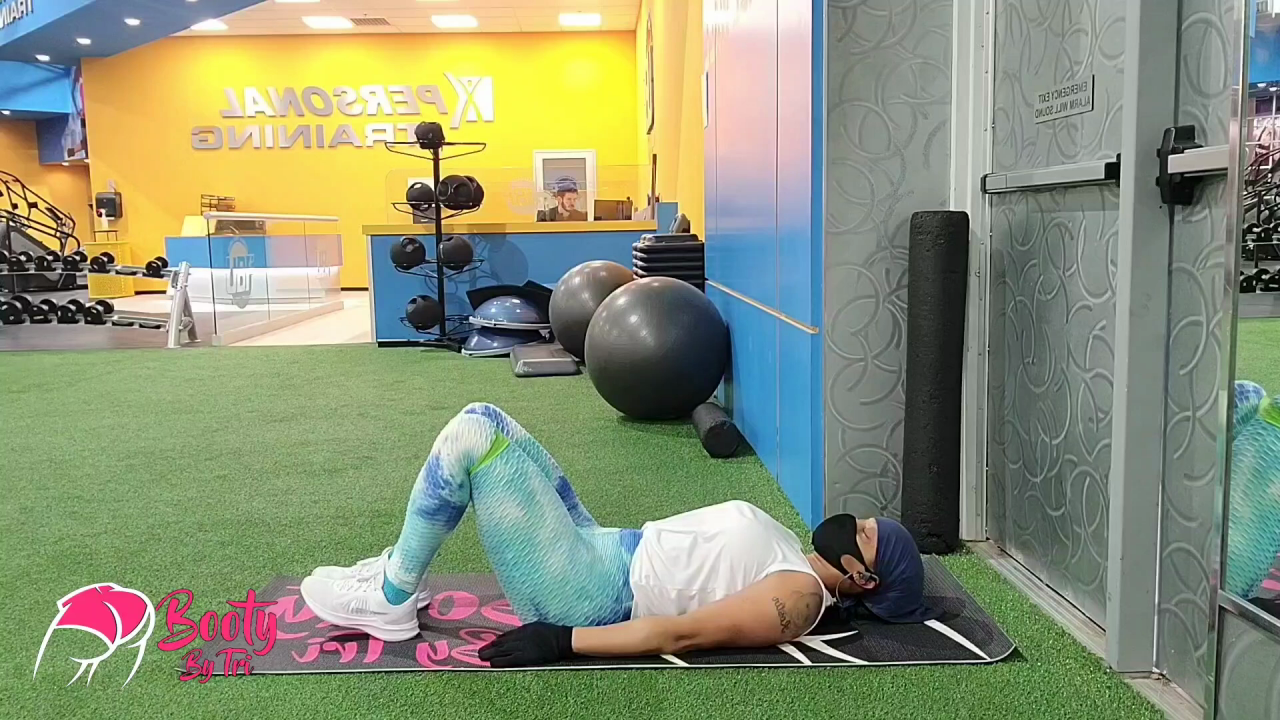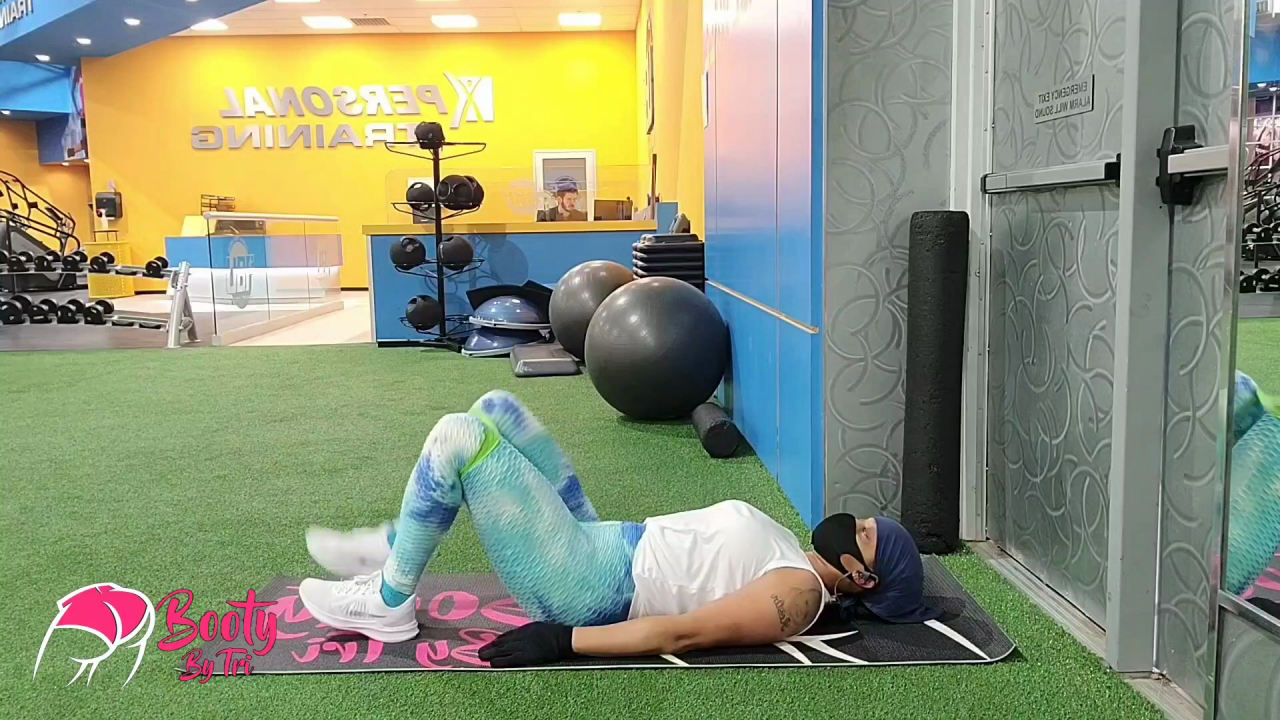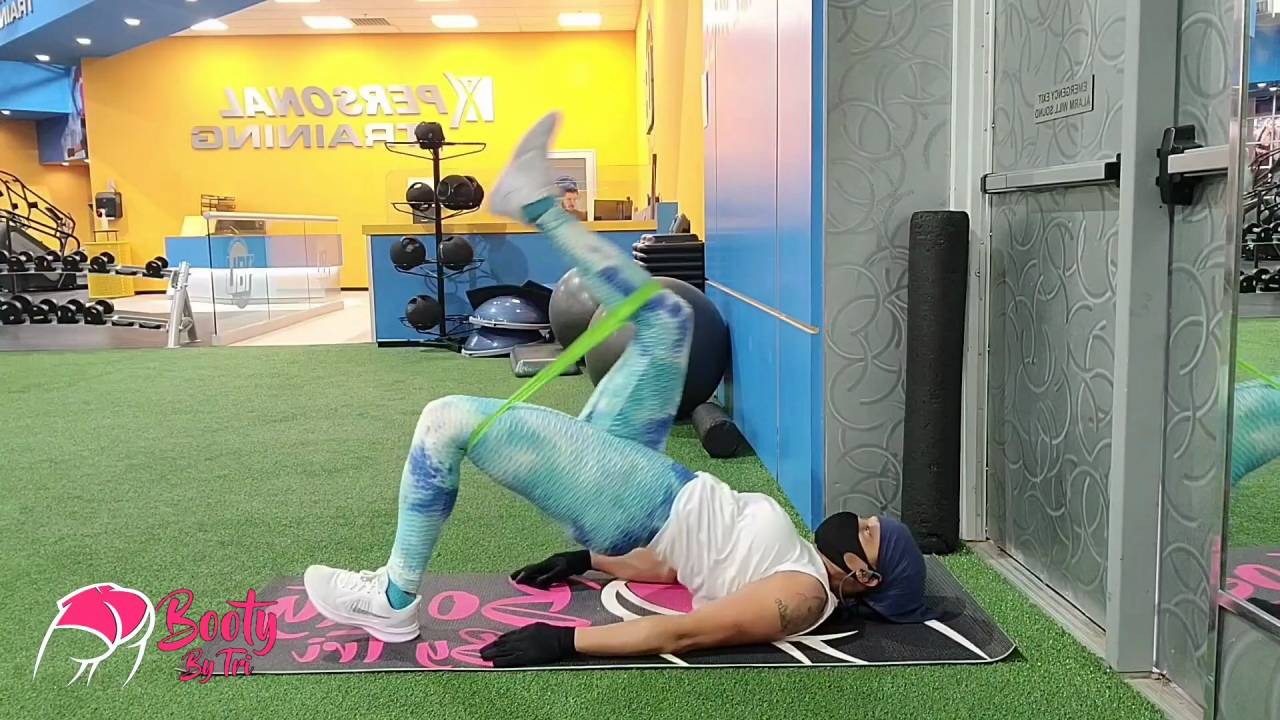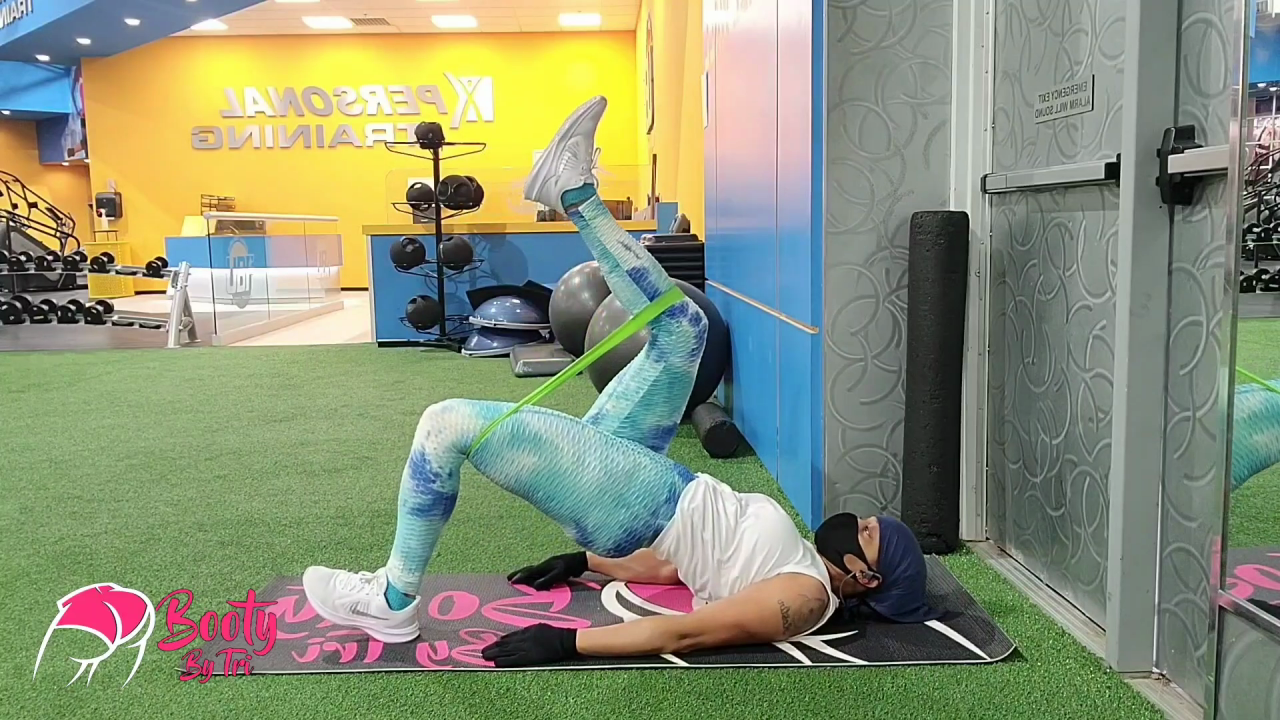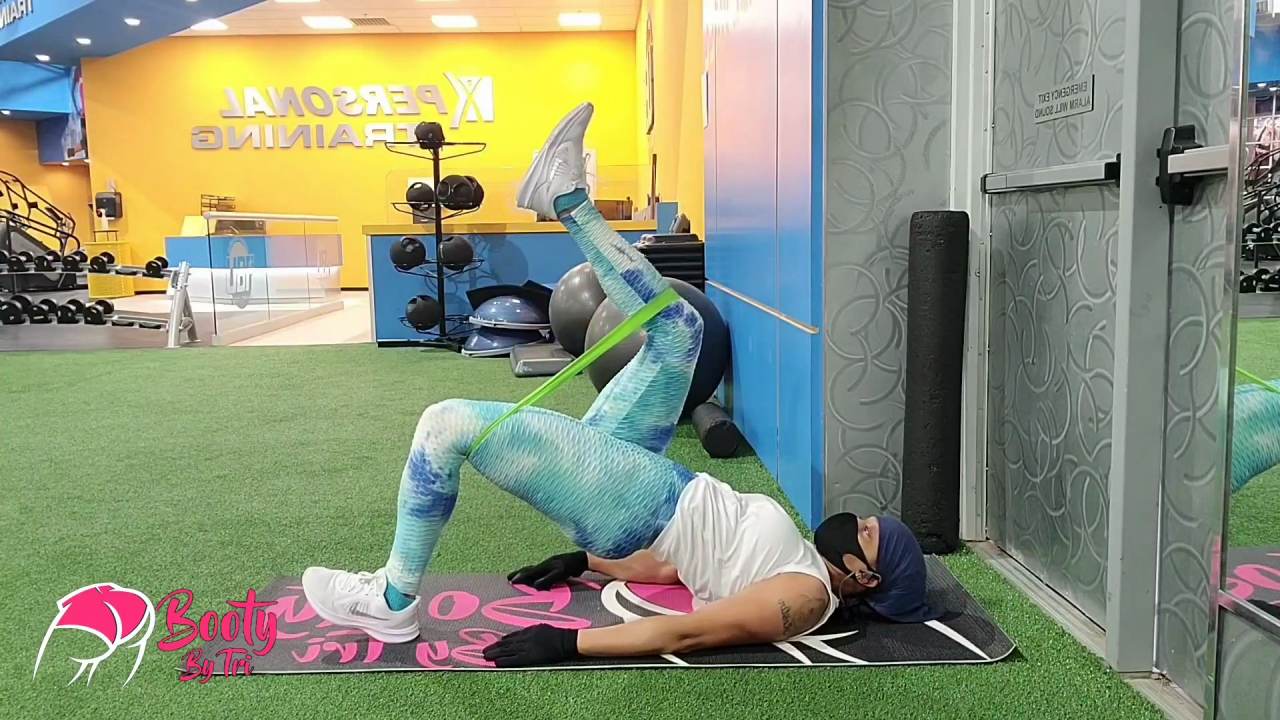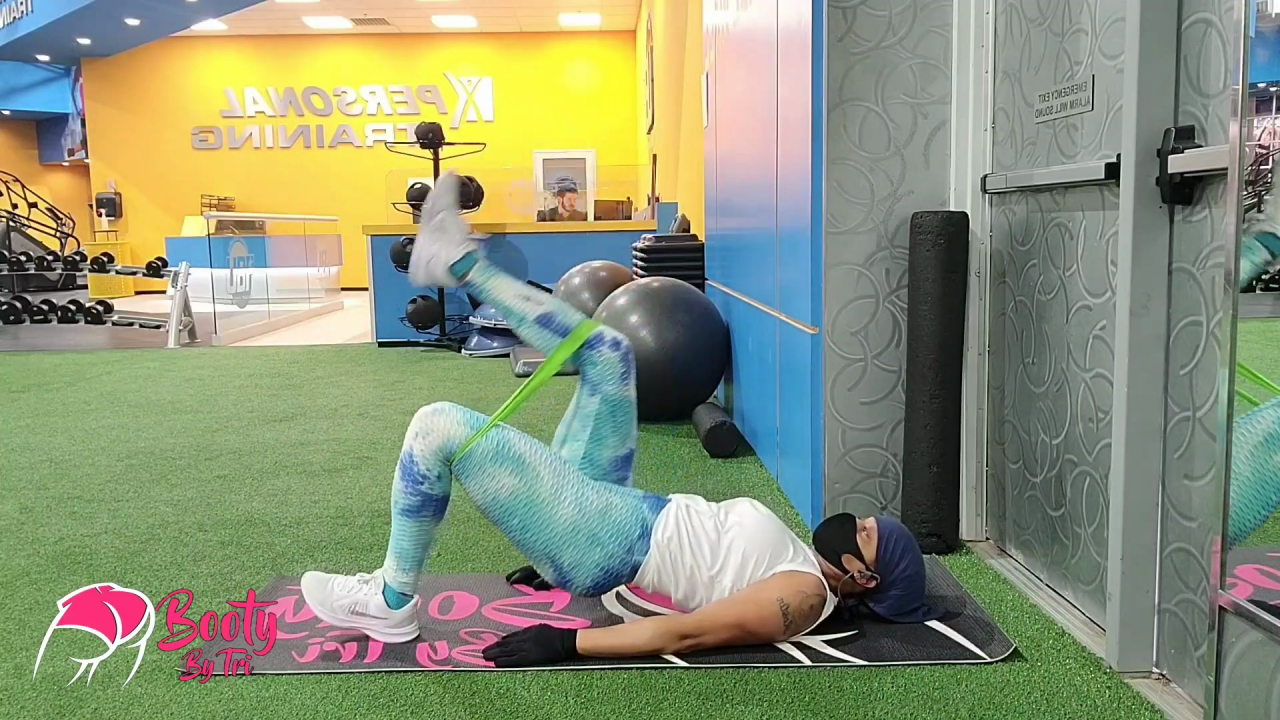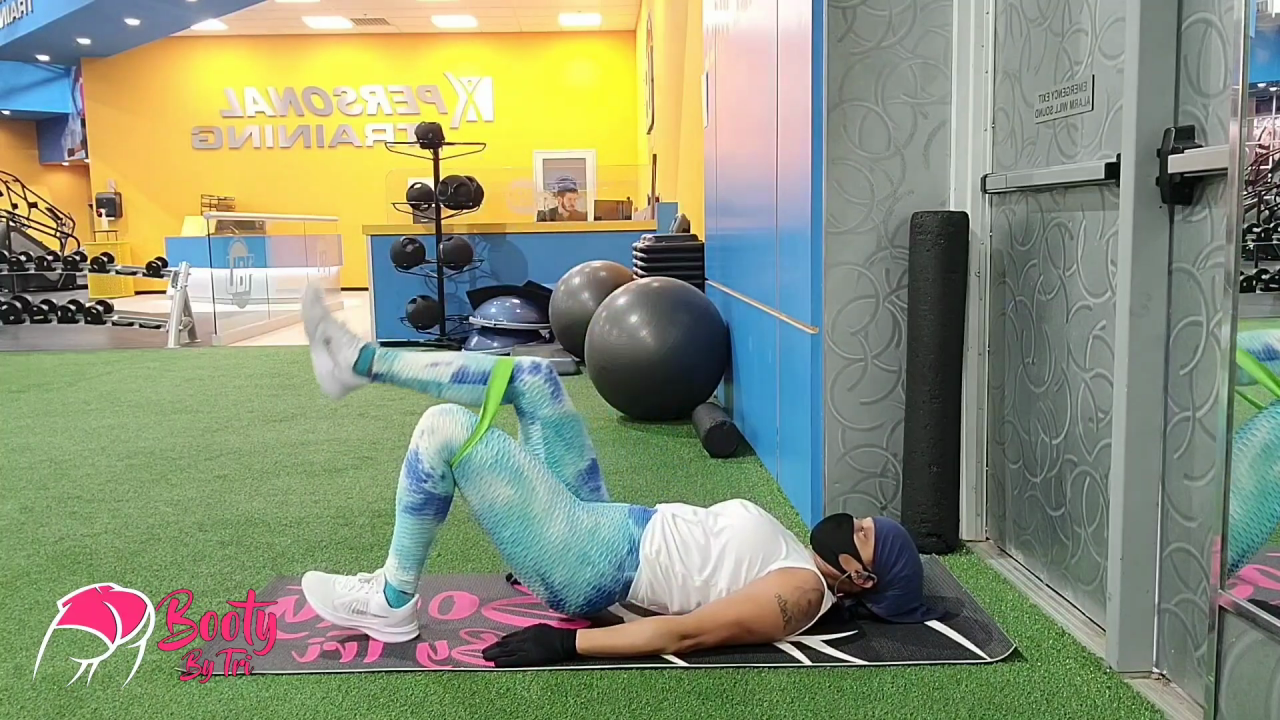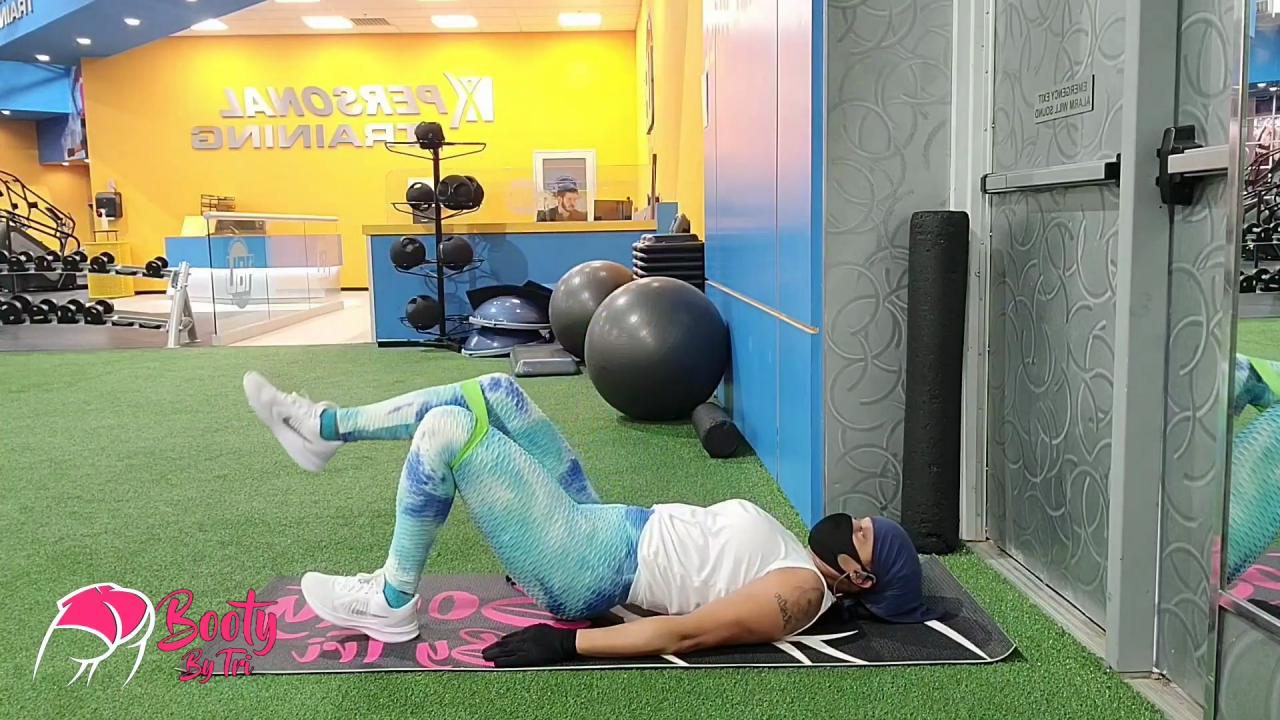
dt=0.5s
person 1, frame 1
left shoulder: (795, 600)
right shoulder: (786, 553)
left elbow: (678, 633)
left wrist: (561, 641)
left hip: (580, 590)
right hip: (600, 547)
left knee: (470, 437)
right knee: (484, 420)
left ankle: (390, 600)
right ankle: (402, 563)
person 1, frame 2
left shoulder: (797, 597)
right shoulder: (789, 556)
left elbow: (681, 631)
left wrist: (562, 641)
left hip: (584, 583)
right hip: (604, 547)
left knee: (455, 438)
right knee: (498, 411)
left ankle: (387, 605)
right ankle: (395, 547)
person 1, frame 3
left shoulder: (802, 598)
right shoulder: (801, 562)
left elbow: (683, 631)
left wrist: (563, 640)
right wrist: (584, 560)
left hip: (626, 502)
right hip: (642, 482)
left knee: (448, 420)
right knee: (665, 314)
left ankle: (393, 604)
right ankle: (535, 202)
person 1, frame 4
left shoulder: (805, 598)
right shoulder: (799, 560)
left elbow: (681, 634)
left wrist: (567, 641)
right wrist: (584, 561)
left hip: (631, 499)
right hip: (632, 477)
left knee: (446, 424)
right knee: (682, 325)
left ankle: (392, 605)
right ankle: (573, 192)
person 1, frame 5
left shoulder: (806, 599)
right shoulder: (798, 561)
left elbow: (683, 633)
left wrist: (567, 642)
right wrist: (584, 561)
left hip: (629, 502)
right hip: (630, 477)
left knee: (446, 424)
right knee: (678, 326)
left ankle: (392, 604)
right ankle: (566, 199)
person 1, frame 6
left shoulder: (801, 599)
right shoulder: (797, 562)
left elbow: (685, 633)
left wrist: (568, 643)
left hip: (597, 540)
right hip: (611, 510)
left knee: (438, 427)
right knee: (607, 352)
left ankle: (390, 607)
right ankle: (455, 262)
person 1, frame 7
left shoulder: (800, 595)
right shoulder: (793, 555)
left elbow: (685, 632)
left wrist: (567, 641)
left hip: (586, 565)
right hip: (602, 524)
left knee: (445, 426)
right knee: (530, 376)
left ankle: (391, 607)
right ankle: (359, 360)
person 1, frame 8
left shoulder: (798, 594)
right shoulder: (789, 554)
left elbow: (683, 633)
left wrist: (567, 643)
left hip: (581, 564)
right hip: (596, 527)
left knee: (446, 429)
right knee: (493, 393)
left ankle: (390, 604)
right ankle: (324, 428)
